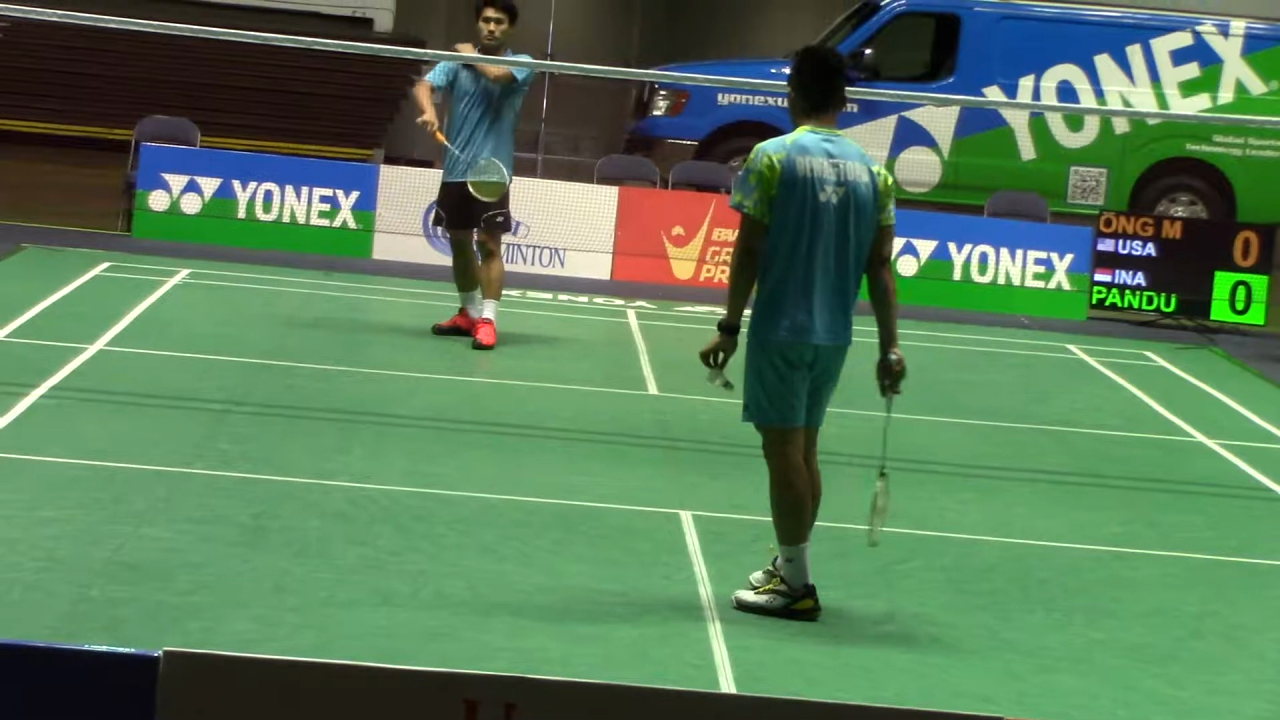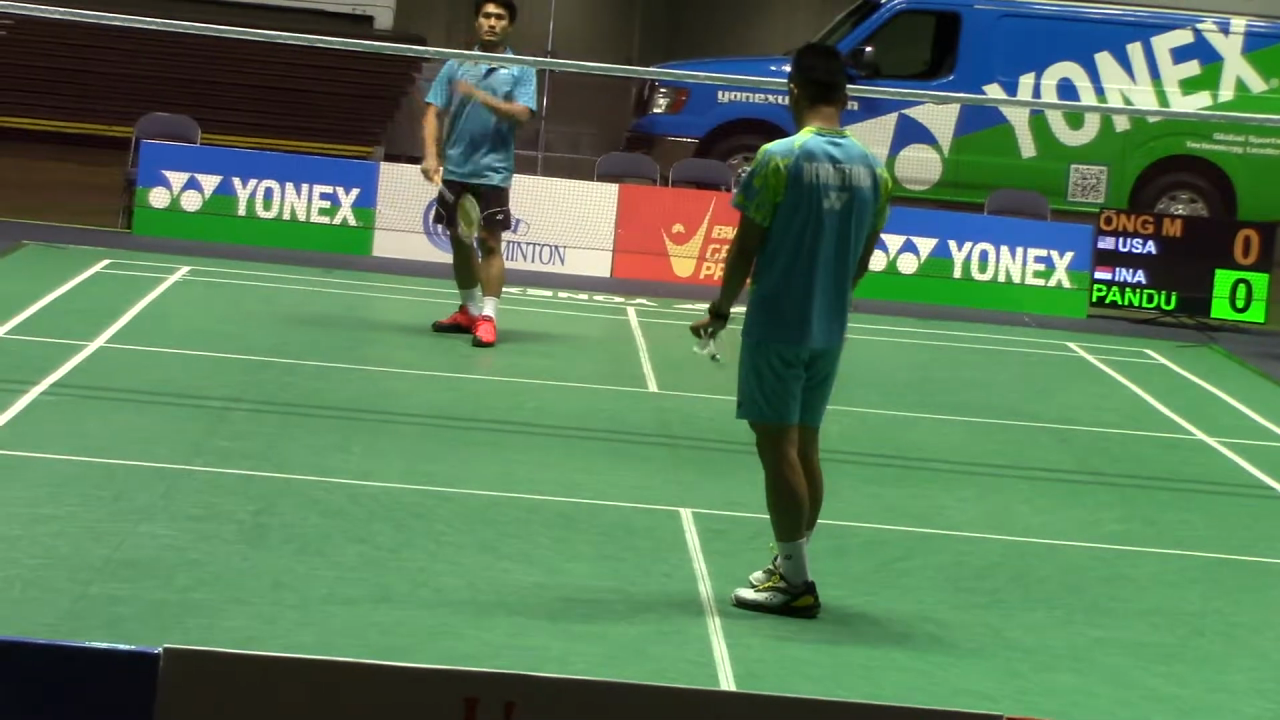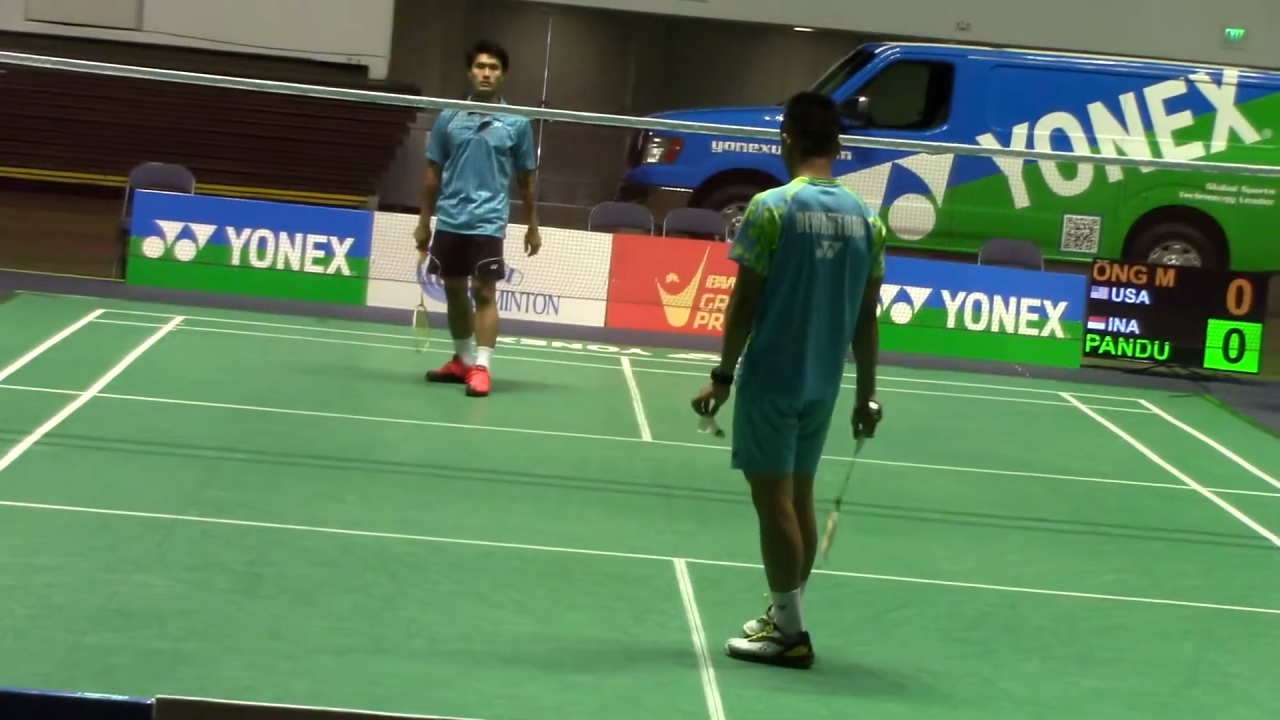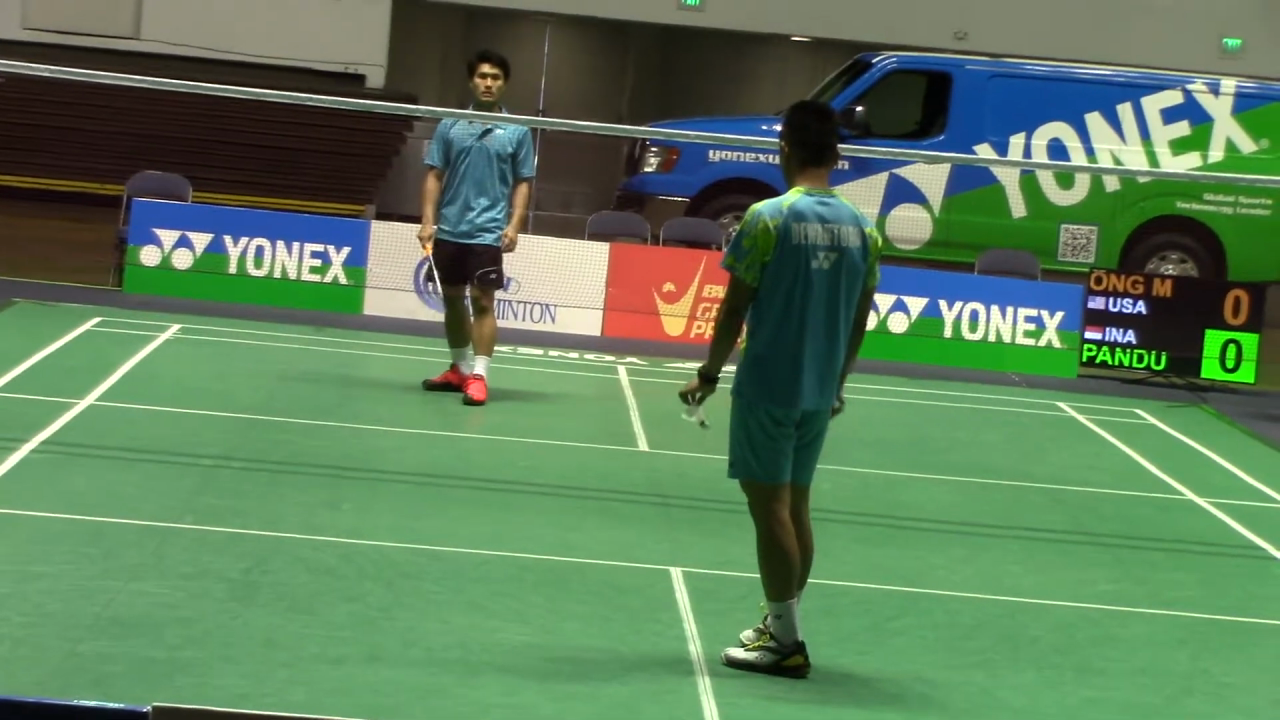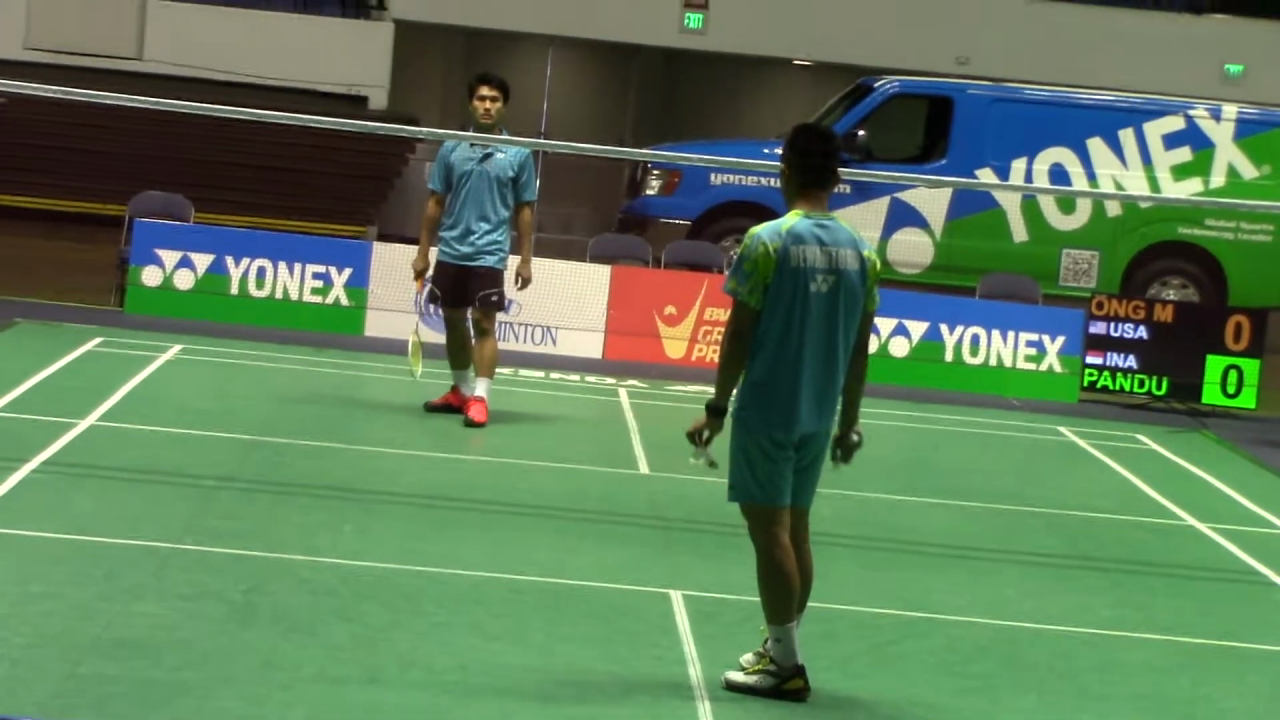
dt=0.5s
person 1, frame 1
left shoulder: (772, 156)
right shoulder: (870, 169)
left elbow: (749, 252)
right elbow: (879, 265)
left wrist: (728, 327)
right wrist: (890, 346)
left hip: (781, 330)
right hip: (833, 335)
left knee: (783, 451)
right knee: (804, 450)
left ankle: (797, 586)
right ankle: (788, 567)
person 1, frame 2
left shoulder: (779, 157)
right shoulder: (872, 169)
left elbow: (747, 247)
right elbow: (862, 259)
left wrist: (719, 309)
left hip: (776, 328)
right hip: (828, 333)
left knee: (777, 447)
right knee: (804, 447)
left ankle: (795, 581)
right ankle: (789, 566)
person 1, frame 3
left shoulder: (771, 206)
right shoulder: (865, 218)
left elbow: (745, 302)
right elbow: (867, 315)
left wrist: (722, 375)
right wrist: (866, 391)
left hip: (771, 378)
right hip: (822, 384)
left knee: (772, 498)
right knee: (798, 497)
left ankle: (789, 632)
right ankle: (783, 617)
person 1, frame 4
left shoulder: (768, 216)
right shoulder: (861, 228)
left elbow: (735, 308)
right elbow: (858, 320)
left wrist: (709, 373)
left hip: (768, 387)
right hip: (817, 391)
left knee: (770, 507)
right knee: (795, 506)
left ankle: (786, 641)
right ankle: (779, 625)
person 1, frame 5
left shoulder: (766, 239)
right shoulder: (860, 251)
left elbow: (740, 335)
right elbow: (859, 347)
left wrist: (716, 407)
right wrist: (849, 420)
left hip: (766, 411)
right hip: (818, 417)
left knee: (769, 530)
right knee: (795, 529)
left ankle: (785, 664)
right ankle: (779, 650)
person 2, frame 1
left shoulder: (521, 64)
right shoulder: (456, 62)
left elbow: (495, 74)
right elbow: (423, 86)
left wrist: (472, 55)
right wrist: (429, 110)
right hip: (455, 169)
left knee: (489, 245)
right knee: (459, 242)
left ankle: (488, 320)
right ankle: (468, 313)
person 2, frame 2
left shoulder: (521, 70)
right shoulder: (455, 66)
left elbow: (521, 114)
right elbow: (434, 113)
left wrist: (481, 96)
right wrist: (431, 155)
left hip: (493, 173)
right hip: (455, 171)
left knee: (490, 243)
right knee: (459, 242)
left ankle: (488, 317)
right ankle: (468, 310)
person 2, frame 3
left shoulder: (517, 123)
right shoulder: (448, 118)
left elbow: (526, 178)
right elbow: (433, 172)
left wrist: (532, 226)
right wrist: (424, 222)
left hip: (488, 223)
right hip: (448, 221)
left knee: (484, 292)
right knee: (454, 291)
left ankle: (481, 367)
right ankle: (462, 360)
person 2, frame 4
left shoulder: (518, 131)
right shoulder: (449, 126)
left elbow: (522, 184)
right elbow: (434, 176)
left wrist: (513, 226)
right wrist: (428, 222)
left hip: (488, 232)
right hip: (449, 230)
left knee: (482, 301)
right knee: (452, 299)
left ankle: (479, 376)
right ankle: (459, 369)
person 2, frame 5
left shoulder: (519, 154)
right shoulder: (451, 149)
left elbow: (524, 210)
right elbow: (435, 203)
left wrist: (525, 259)
right wrist: (423, 252)
left hip: (489, 255)
right hip: (450, 252)
left knee: (484, 323)
right knee: (454, 321)
left ankle: (480, 397)
right ankle: (460, 391)
